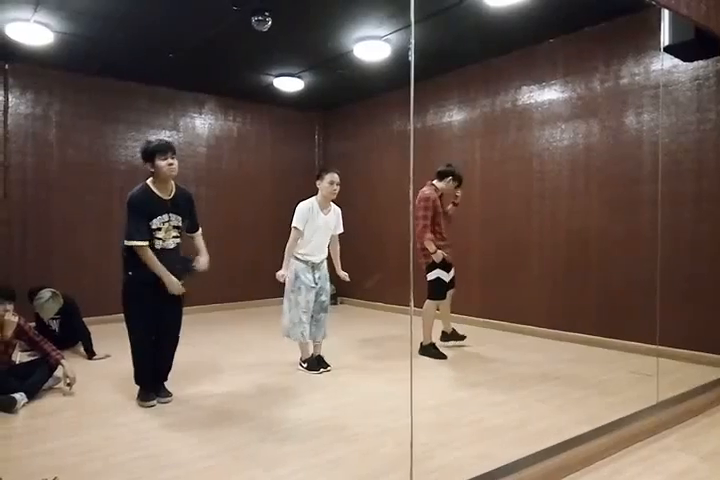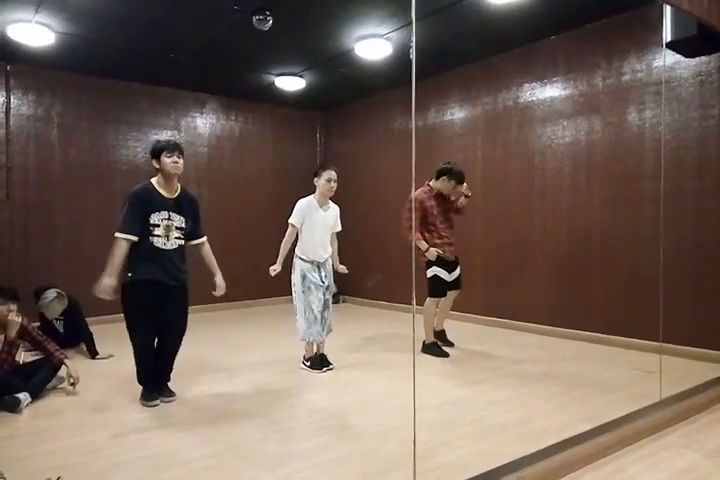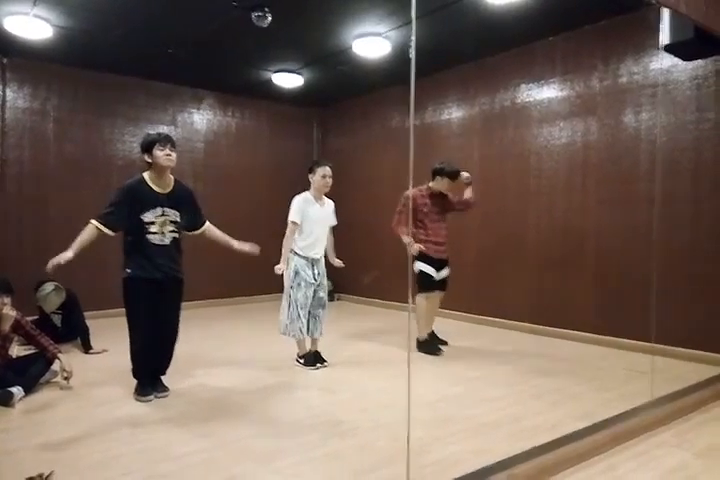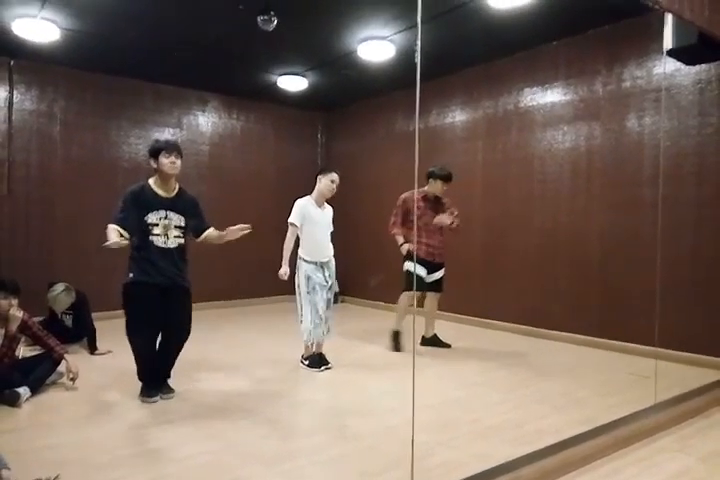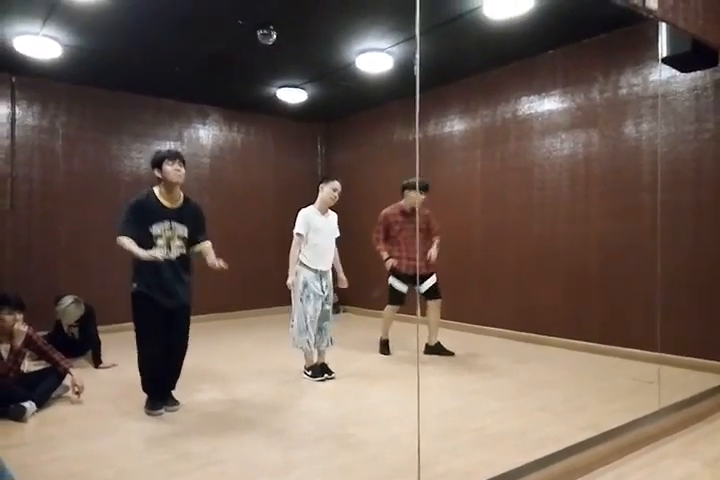
dt=0.3s
person 1, frame 1
left shoulder: (184, 197)
right shoulder: (138, 199)
left elbow: (194, 231)
right elbow: (138, 246)
left wrist: (203, 254)
right wrist: (164, 277)
left hip: (172, 275)
right hip: (142, 277)
left knee: (170, 332)
right knee: (143, 333)
left ankle: (159, 381)
right ankle: (145, 386)
person 1, frame 2
left shoulder: (188, 200)
right shoulder: (140, 195)
left elbow: (199, 240)
right elbow: (125, 238)
left wrist: (217, 273)
right wrist: (110, 275)
left hip: (175, 280)
right hip: (141, 279)
left knee: (173, 334)
right knee: (143, 335)
left ankle: (161, 382)
right ankle: (148, 385)
person 1, frame 3
left shoulder: (184, 192)
right shoulder: (132, 190)
left elbow: (201, 225)
right elbow: (100, 223)
left wrist: (232, 243)
right wrist: (71, 250)
left hip: (171, 273)
right hip: (139, 273)
left knee: (167, 329)
right knee: (142, 329)
left ankle: (156, 376)
right ankle: (142, 380)
person 1, frame 4
left shoulder: (188, 200)
right shoulder: (137, 195)
left elbow: (205, 234)
right elbow: (117, 226)
left wrist: (225, 234)
right wrist: (114, 239)
left hip: (177, 279)
right hip: (143, 278)
left knee: (179, 331)
right knee: (143, 334)
left ankle: (161, 378)
right ankle: (148, 381)
person 1, frame 5
left shoulder: (193, 209)
right shoulder: (140, 204)
left elbow: (201, 242)
right elbow: (125, 239)
left wrist: (212, 259)
right wrist: (142, 253)
left hip: (180, 289)
right hip: (148, 289)
left knee: (177, 344)
right knee: (151, 344)
left ankle: (167, 390)
right ankle: (153, 394)
person 2, frame 1
left shoulder: (336, 212)
right shoulder: (305, 207)
right elbow: (294, 239)
left wrist: (339, 268)
right wrist: (285, 267)
left hip: (320, 266)
right hip: (301, 265)
left knee: (321, 310)
right knee: (301, 310)
left ankle: (318, 354)
right ankle: (306, 357)
person 2, frame 2
left shoulder: (335, 210)
right shoulder: (304, 205)
right elbow: (290, 235)
left wrist: (336, 263)
right wrist: (279, 262)
left hip: (324, 265)
right hip: (304, 265)
left knee: (324, 309)
right knee: (309, 310)
left ankle: (321, 353)
right ankle: (309, 356)
person 2, frame 3
left shoulder: (330, 205)
right shoulder: (300, 201)
right elbow: (290, 232)
left wrist: (332, 257)
right wrist: (283, 261)
left hip: (318, 262)
right hip: (299, 261)
left knee: (318, 306)
right knee: (299, 305)
left ankle: (315, 349)
right ankle: (302, 353)
person 2, frame 4
left shoulder: (329, 210)
right shoulder: (302, 204)
right elbow: (291, 235)
right wrist: (285, 264)
left hip: (328, 265)
right hip: (308, 266)
left knee: (324, 310)
right knee: (312, 310)
left ankle: (319, 352)
right ankle: (307, 354)
person 2, frame 5
left shoulder: (333, 217)
right shoulder: (306, 214)
right elbow: (296, 245)
left wrist: (340, 272)
right wrist: (291, 273)
left hip: (326, 275)
right hip: (307, 274)
left knee: (324, 319)
right knee: (307, 318)
left ankle: (321, 362)
right ankle: (310, 364)
person 3, frame 1
left shoulder: (436, 195)
right shoulder: (427, 196)
right elbow: (422, 228)
left wrist: (454, 203)
right wrist: (433, 251)
left hip: (443, 253)
right hip: (435, 255)
left knee: (447, 291)
right knee: (435, 298)
left ankle: (448, 331)
right ankle: (427, 344)
person 3, frame 2
left shoulder: (445, 196)
right shoulder: (419, 197)
left elbow: (459, 210)
right elbow: (411, 228)
left wrist: (465, 195)
right wrist: (426, 248)
left hip: (450, 252)
right hip: (435, 253)
left knee: (453, 290)
right knee: (435, 296)
left ankle: (438, 329)
right ankle: (428, 342)
person 3, frame 3
left shoulder: (445, 197)
right shoulder: (413, 195)
left elbow: (464, 205)
right elbow: (400, 222)
left wrist: (468, 184)
right wrist: (409, 242)
left hip: (441, 252)
right hip: (422, 252)
left knee: (438, 291)
right knee: (424, 292)
left ankle: (428, 331)
right ankle: (422, 338)
person 3, frame 4
left shoulder: (444, 203)
right shoulder: (408, 199)
left elbow: (455, 222)
right elbow: (395, 223)
left wrist: (449, 220)
right wrist: (402, 243)
left hip: (437, 255)
right hip: (416, 253)
left knee: (434, 294)
right knee: (411, 291)
left ankle: (428, 335)
right ankle: (396, 331)
person 3, frame 5
left shoulder: (424, 214)
right shoulder: (388, 214)
left elbow: (435, 233)
right elbow: (378, 239)
left wrist: (434, 247)
right wrist: (387, 258)
left hip: (423, 266)
right hip: (400, 267)
left knee: (435, 301)
right knee: (394, 305)
left ankle: (433, 344)
right ankle: (384, 340)
person 4, frame 1
left shoulder: (15, 320)
left elbow: (40, 342)
left wrist: (64, 364)
left knee: (50, 361)
left ankle: (22, 396)
right ankle: (38, 383)
person 4, frame 2
left shoulder: (18, 321)
left elbow: (43, 342)
left wrist: (68, 364)
right wrist: (11, 334)
left hip: (12, 372)
left knee: (54, 361)
left ankle: (25, 396)
right ankle: (41, 384)
person 4, frame 3
left shoulder: (12, 315)
left elbow: (37, 336)
left wrist: (61, 358)
left knee: (47, 355)
left ankle: (18, 390)
right ankle: (35, 377)
person 4, frame 4
left shoulder: (19, 315)
left elbow: (44, 337)
left wrist: (67, 360)
right wrist: (12, 328)
left hip: (12, 367)
left knee: (54, 356)
left ankle: (25, 391)
right ankle: (41, 378)
person 4, frame 5
left shoulder: (23, 330)
left elbow: (48, 351)
left wrist: (73, 374)
right wrist: (17, 343)
left hip: (17, 382)
left knee: (58, 370)
left ankle: (30, 405)
right ankle: (46, 393)
